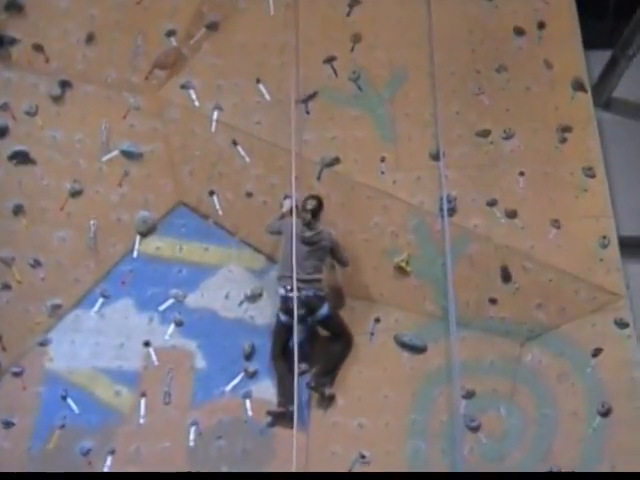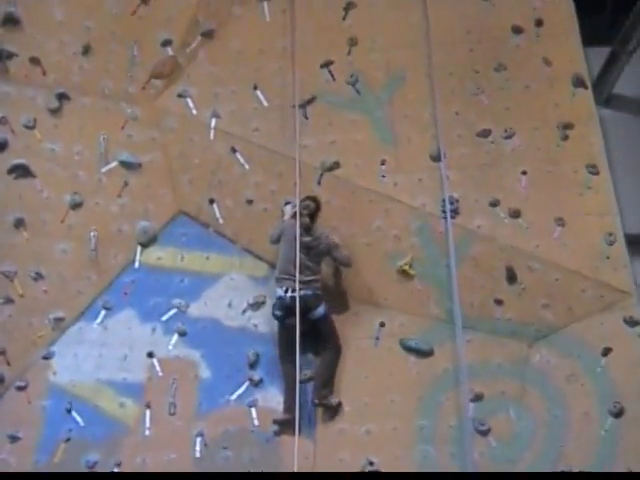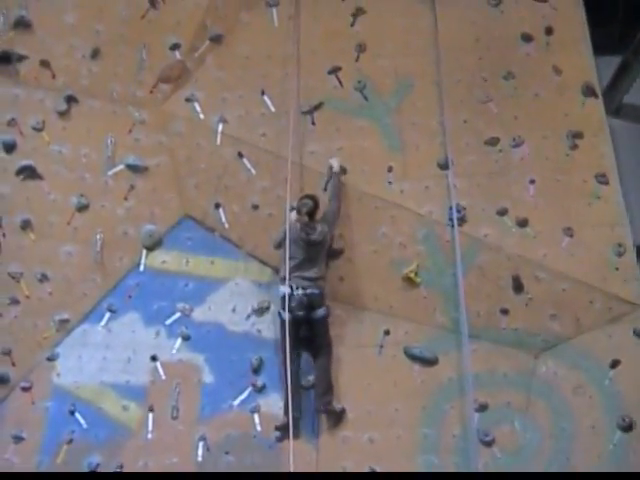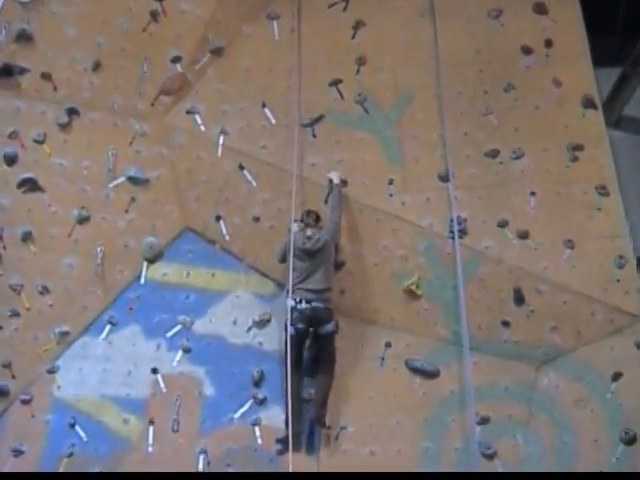
dt=0.4s
person 1, frame 1
left shoulder: (289, 224)
right shoulder: (326, 237)
left elbow: (270, 228)
right elbow: (344, 262)
left wrist: (284, 211)
left hip: (289, 297)
right hip: (314, 298)
left knee: (278, 353)
right knee: (343, 339)
left ankle: (285, 405)
right ankle: (321, 381)
person 1, frame 2
left shoulder: (288, 228)
right shoulder: (325, 240)
left elbow: (273, 239)
right elbow: (347, 261)
left wrist: (286, 217)
left hip: (286, 298)
right hip: (312, 298)
left knee: (288, 357)
right knee: (331, 348)
left ankle: (290, 411)
right ankle: (322, 395)
person 1, frame 3
left shoulder: (291, 229)
right shoulder: (325, 229)
left elbow: (276, 244)
right elbow: (335, 201)
right wrist: (336, 172)
left hip: (291, 296)
right hip: (315, 296)
left knee: (291, 356)
right knee: (323, 353)
left ankle: (292, 416)
right ankle: (325, 403)
person 1, frame 4
left shoulder: (292, 241)
right shoulder: (328, 237)
left elbow: (280, 258)
right elbow: (335, 212)
right wrist: (336, 184)
left hip: (297, 309)
right hip: (322, 309)
left knee: (294, 370)
right knee: (325, 365)
left ankle: (293, 431)
right ankle: (319, 413)
